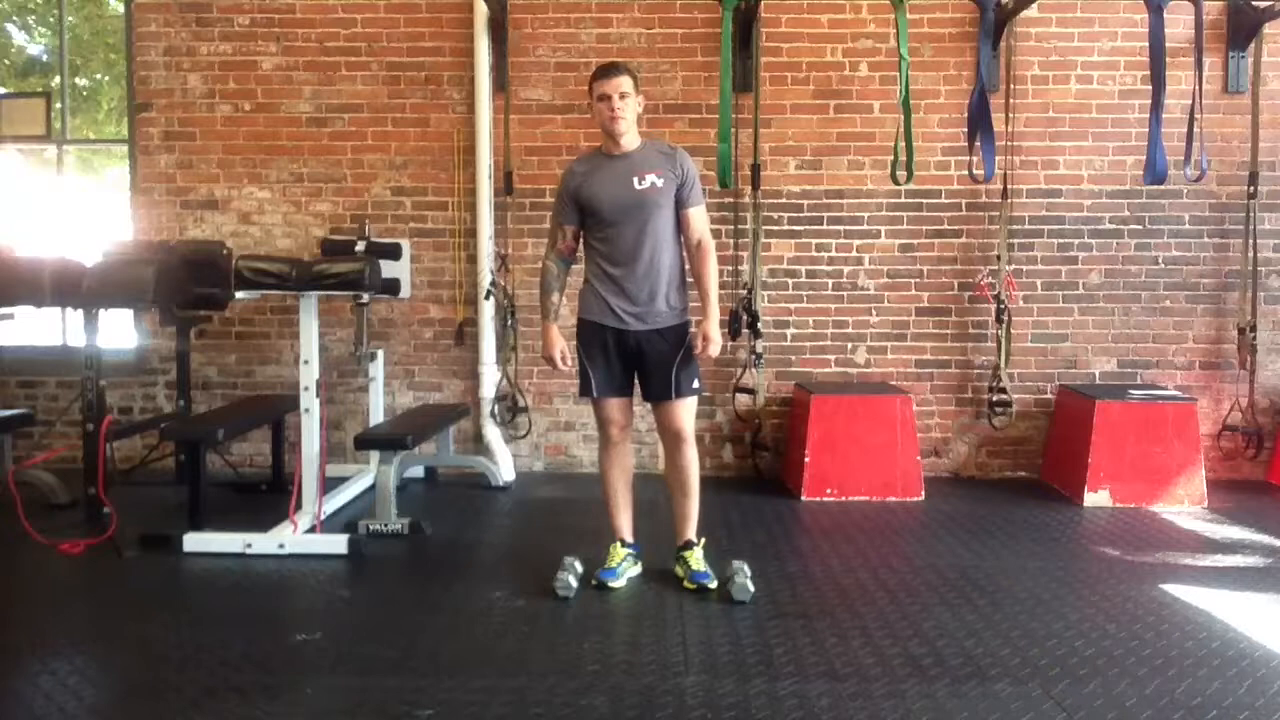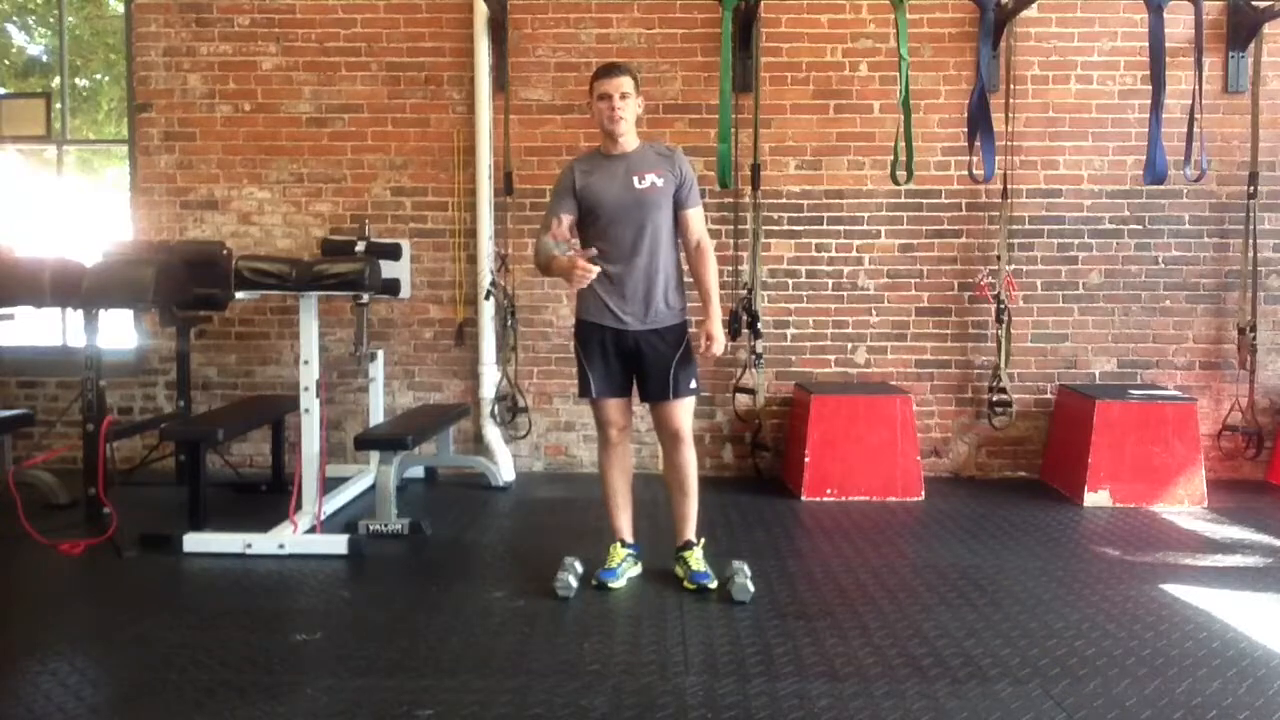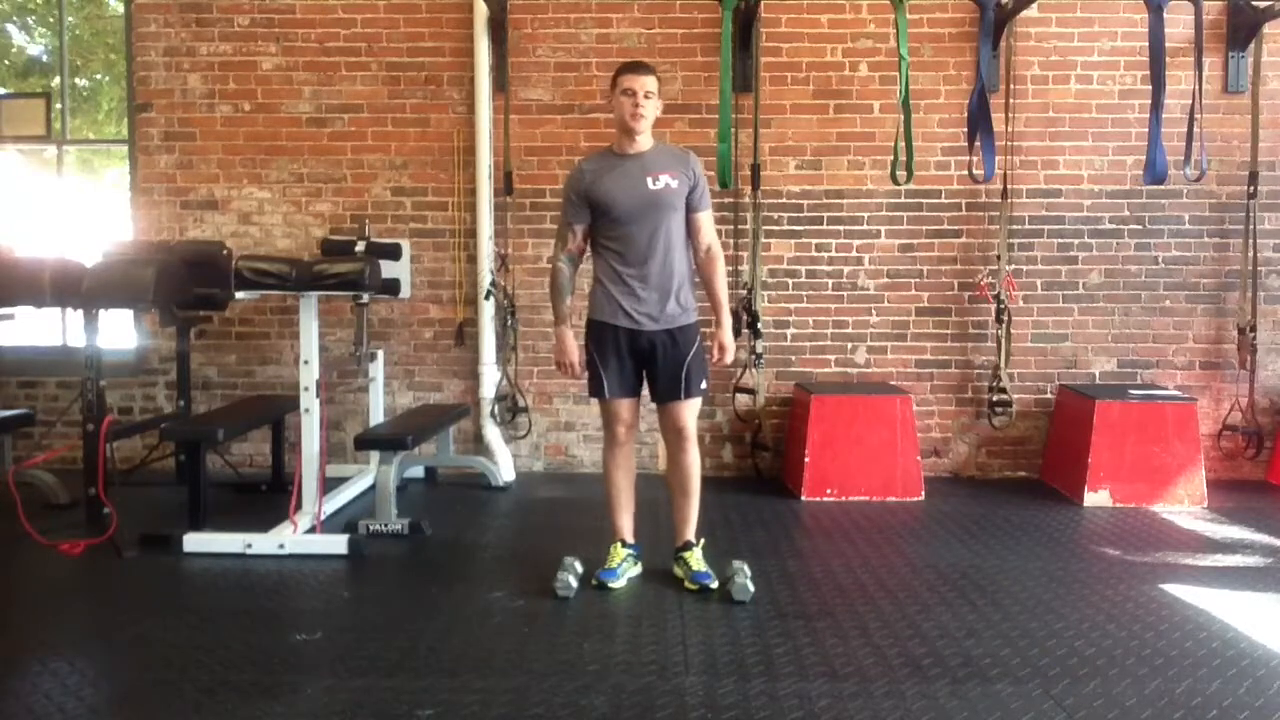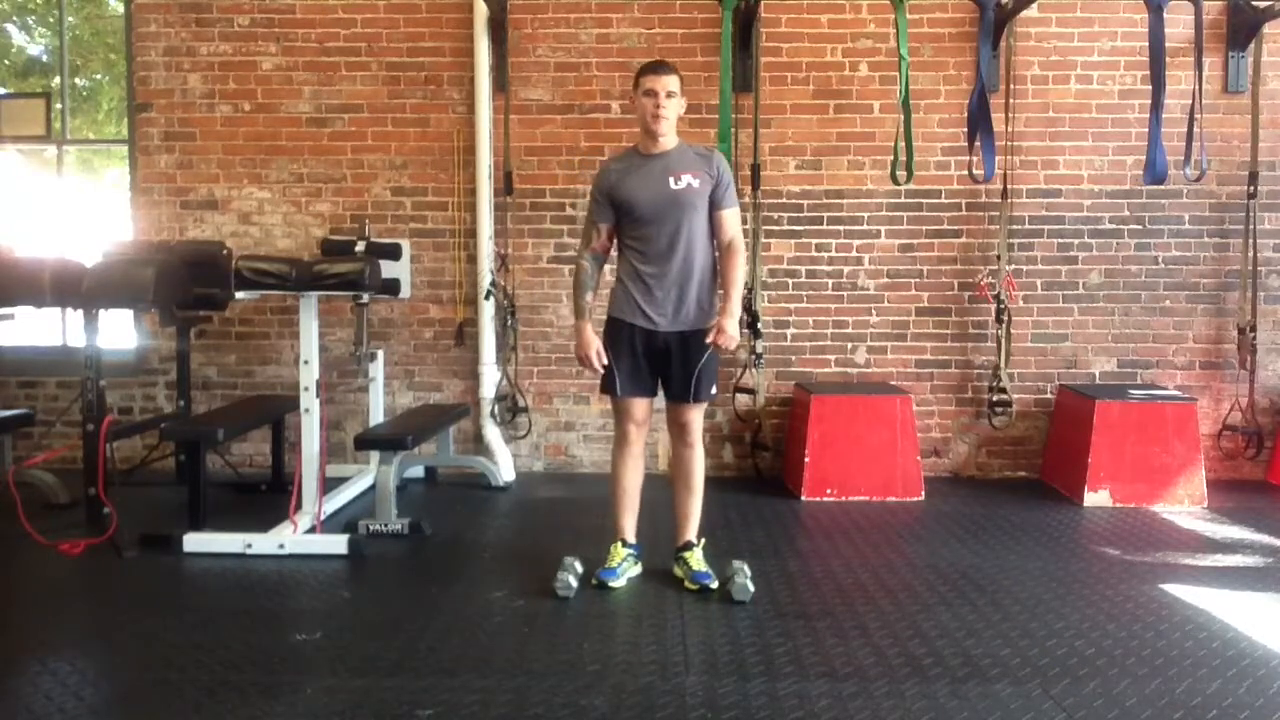
dt=0.5s
person 1, frame 1
left shoulder: (673, 162)
right shoulder: (578, 175)
left elbow: (700, 242)
right elbow: (558, 255)
left wrist: (711, 315)
right wrist: (550, 324)
left hip: (667, 323)
right hip: (602, 325)
left knee: (679, 432)
right knee: (613, 431)
left ankle: (688, 547)
right ankle: (624, 547)
person 1, frame 2
left shoulder: (671, 163)
right shoulder: (577, 174)
left elbow: (697, 242)
right elbow: (546, 244)
left wrist: (712, 313)
right wrist: (565, 263)
left hip: (665, 322)
right hip: (600, 325)
left knee: (677, 432)
right knee: (613, 431)
left ankle: (688, 548)
right ankle: (624, 547)
person 1, frame 3
left shoulder: (684, 166)
right shoulder: (588, 174)
left elbow: (707, 248)
right elbow: (566, 257)
left wrist: (724, 320)
right wrist: (563, 330)
left hip: (676, 322)
right hip: (612, 325)
left knee: (683, 433)
right knee: (619, 432)
left ankle: (687, 548)
right ankle: (625, 547)
person 1, frame 4
left shoulder: (709, 164)
right shoulder: (613, 173)
left elbow: (732, 243)
right elbow: (592, 254)
left wrist: (729, 310)
right wrist: (583, 323)
left hip: (692, 324)
right hip: (629, 323)
left knee: (687, 431)
right knee: (630, 429)
left ankle: (688, 548)
right ankle: (626, 547)
